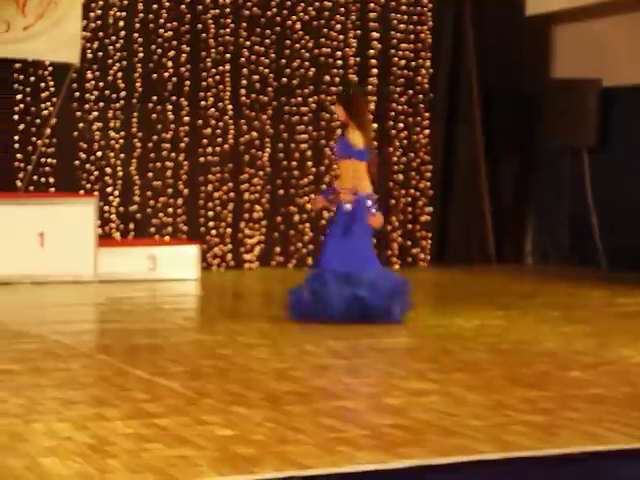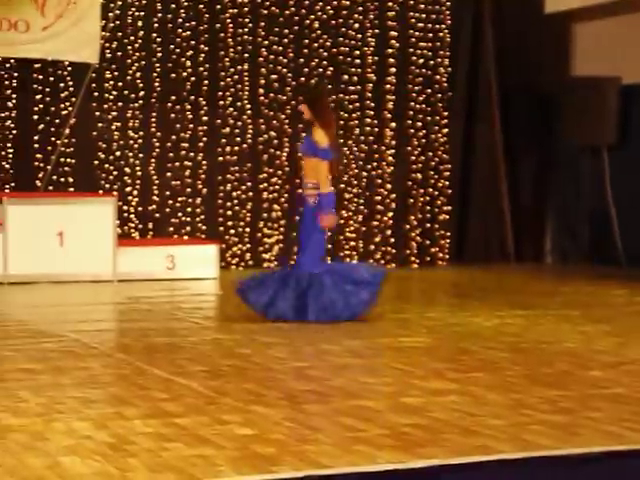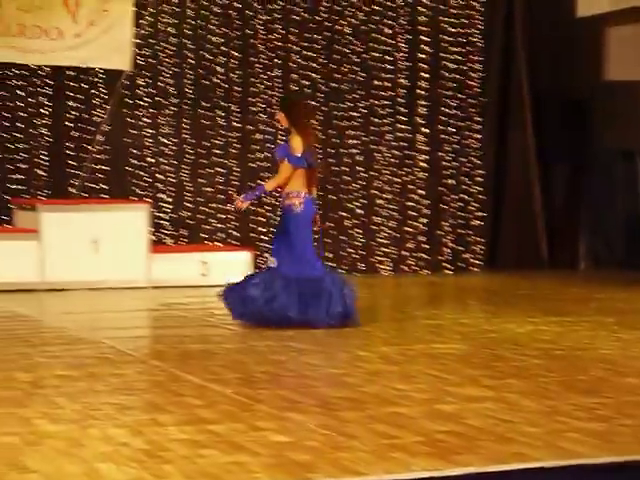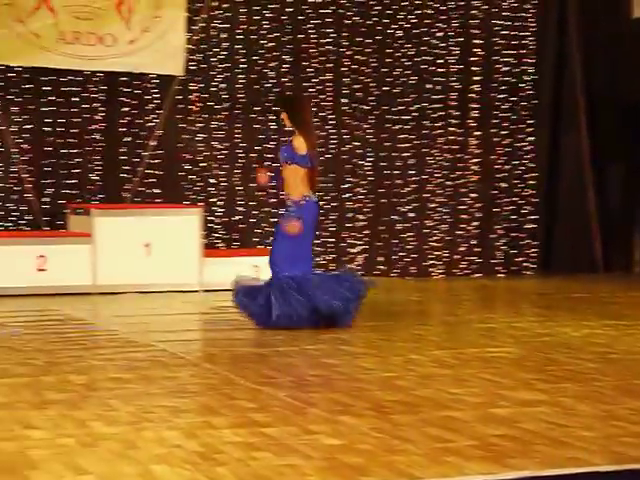
dt=0.3s
person 1, frame 1
left shoulder: (355, 135)
right shoulder: (351, 134)
left elbow: (361, 175)
left wrist: (371, 209)
right wrist: (327, 195)
left hip: (353, 202)
right hip: (349, 201)
left knee: (334, 256)
right knee: (358, 258)
left ankle: (334, 303)
right ankle: (382, 303)
person 1, frame 2
left shoulder: (318, 133)
right shoulder: (319, 132)
left elbow: (323, 174)
left wrist: (326, 209)
left hip: (317, 198)
right hip: (314, 198)
left knee: (310, 255)
right knee: (310, 254)
left ankle: (312, 306)
person 1, frame 3
left shoulder: (296, 140)
right shoulder: (301, 140)
left elbow: (282, 178)
right elbow: (310, 176)
left wrist: (250, 196)
right wrist: (311, 211)
left hip: (297, 205)
right hip: (299, 204)
left knee: (306, 260)
right knee: (280, 257)
left ankle: (330, 310)
right ankle: (275, 307)
person 1, frame 4
left shoulder: (298, 140)
right shoulder: (300, 140)
left elbow: (296, 181)
left wrist: (291, 215)
right wrist: (270, 179)
left hip: (299, 207)
right hip: (301, 206)
left knee: (281, 260)
right knee: (298, 263)
right ankle: (307, 313)
